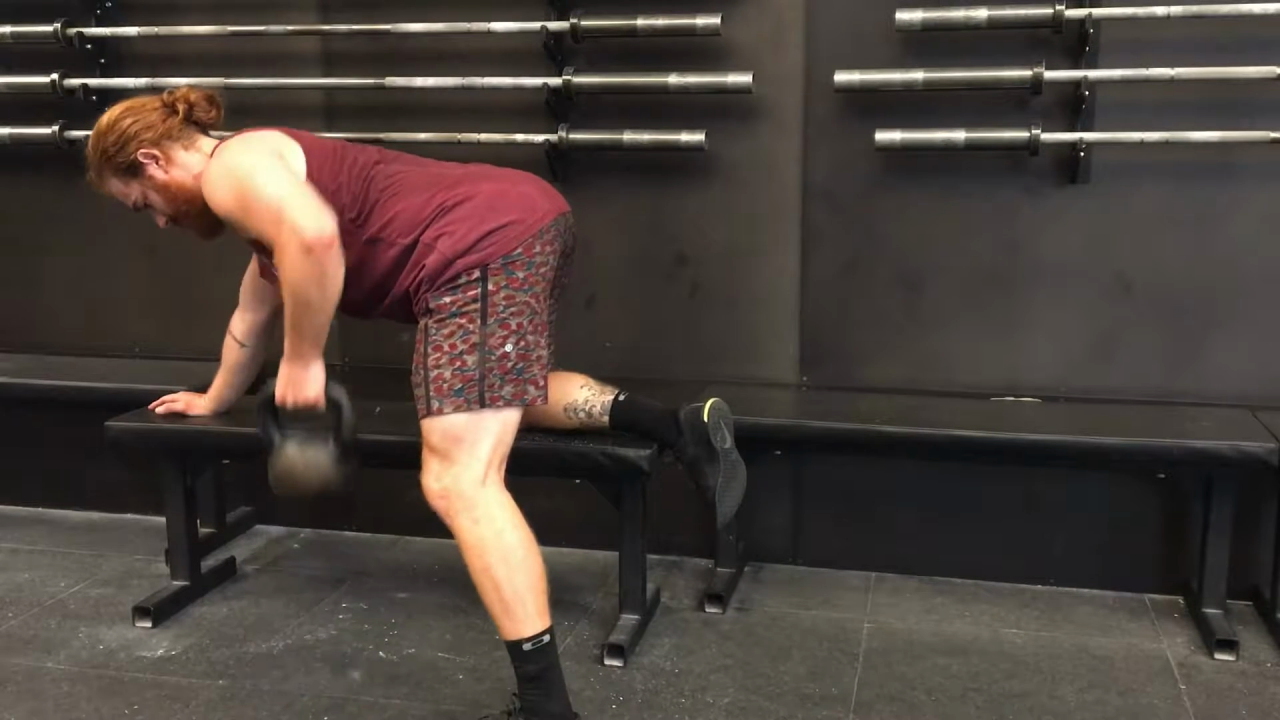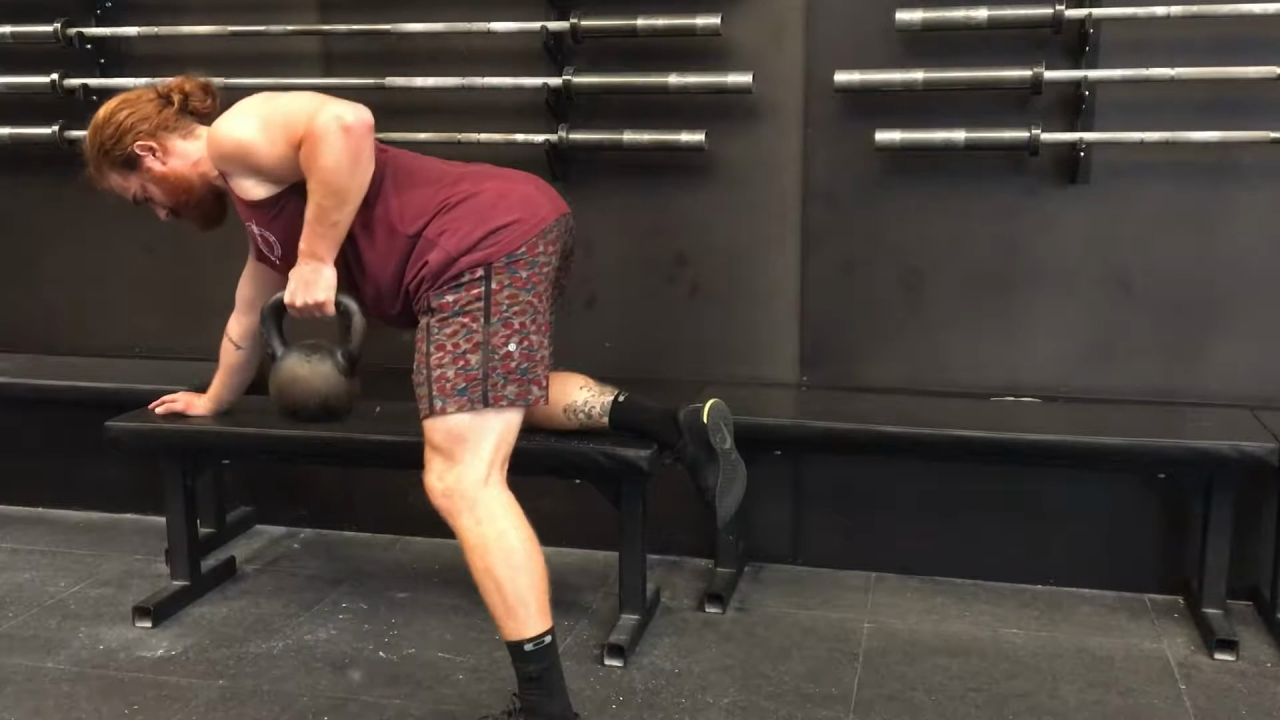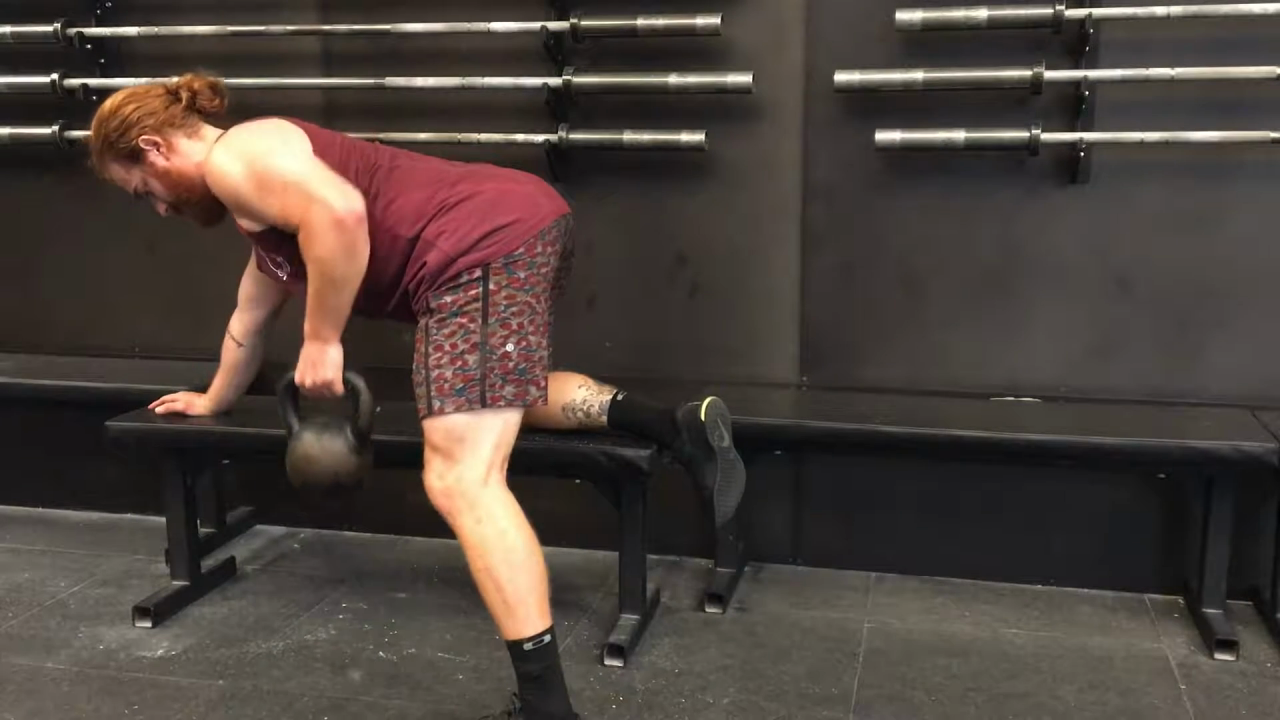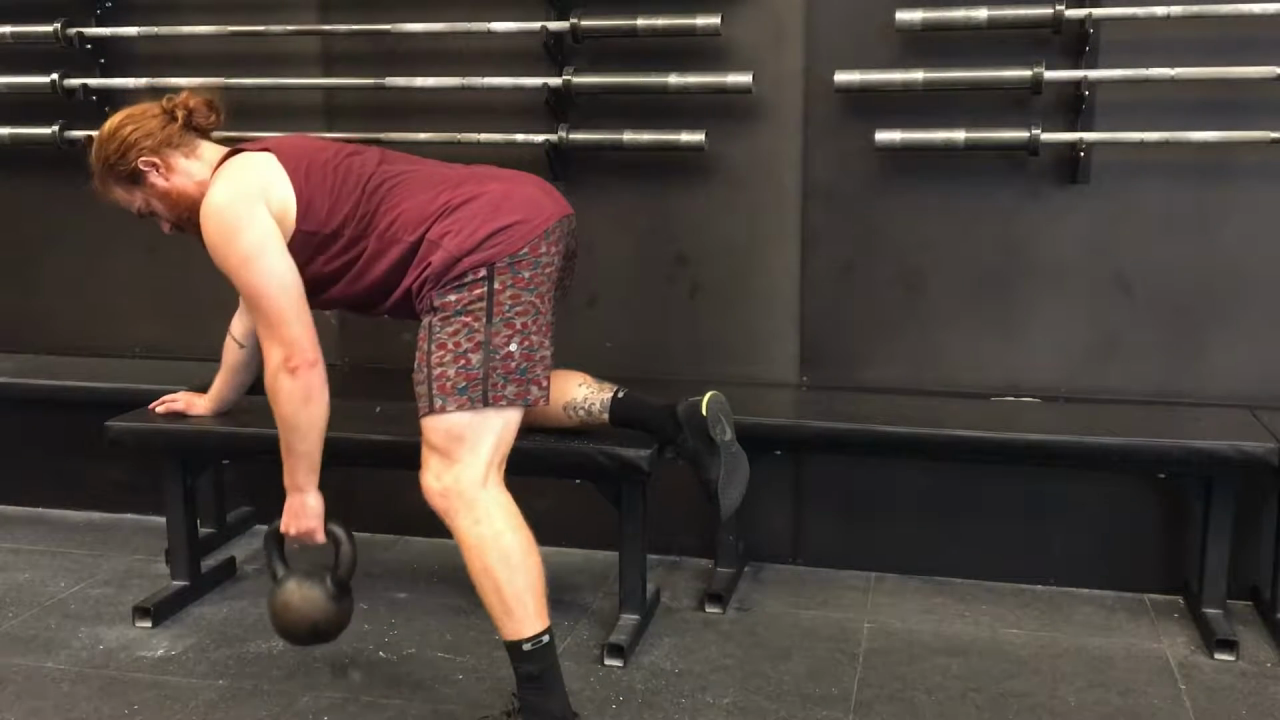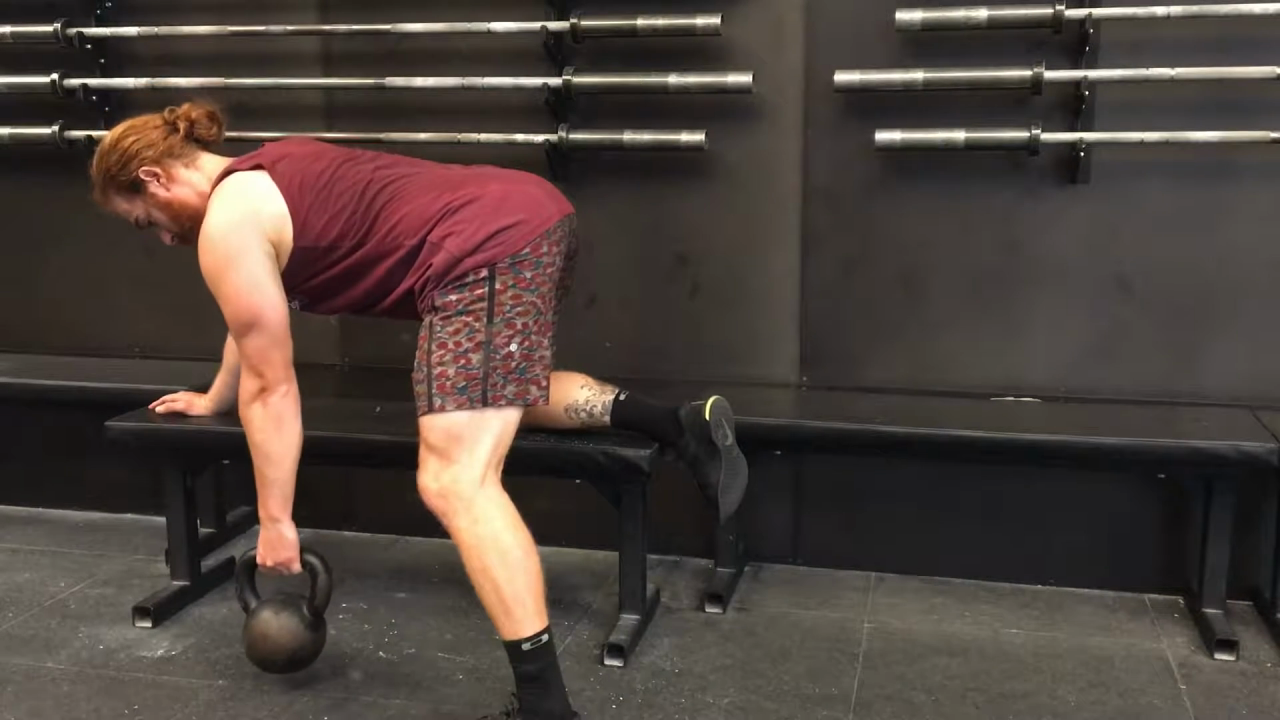
dt=0.5s
person 1, frame 1
left shoulder: (230, 171)
right shoulder: (263, 167)
left elbow: (316, 236)
right elbow: (256, 311)
left wrist: (302, 362)
right wrist: (214, 399)
left hip: (483, 247)
right hip: (526, 214)
left knee: (460, 485)
right knee: (498, 393)
right ankle: (682, 427)
person 1, frame 2
left shoulder: (238, 136)
right shoulder: (257, 190)
left elbow: (346, 125)
right elbow: (249, 313)
left wrist: (316, 258)
right wrist: (214, 400)
left hip: (484, 244)
right hip: (522, 218)
left knee: (462, 484)
right knee: (500, 394)
right ankle: (681, 428)
person 1, frame 3
left shoulder: (232, 160)
right shoulder: (261, 178)
left elbow: (340, 214)
right elbow: (252, 313)
left wrist: (321, 342)
right wrist: (213, 400)
left hip: (483, 245)
right hip: (523, 215)
left knee: (461, 483)
right knee: (503, 392)
right ankle: (678, 427)
person 1, frame 4
left shoulder: (227, 203)
right shoulder: (263, 171)
left elbow: (296, 361)
right elbow: (258, 315)
left wrist: (302, 493)
right wrist: (214, 400)
left hip: (484, 249)
right hip: (527, 214)
left knee: (458, 485)
right knee: (496, 392)
right ankle: (679, 420)
person 1, frame 5
left shoulder: (228, 225)
right shoulder: (266, 175)
left elbow: (270, 387)
right elbow: (256, 328)
left wrist: (275, 523)
right wrist: (212, 400)
left hip: (487, 249)
right hip: (529, 209)
left knee: (455, 483)
right knee: (501, 391)
right ankle: (681, 424)
